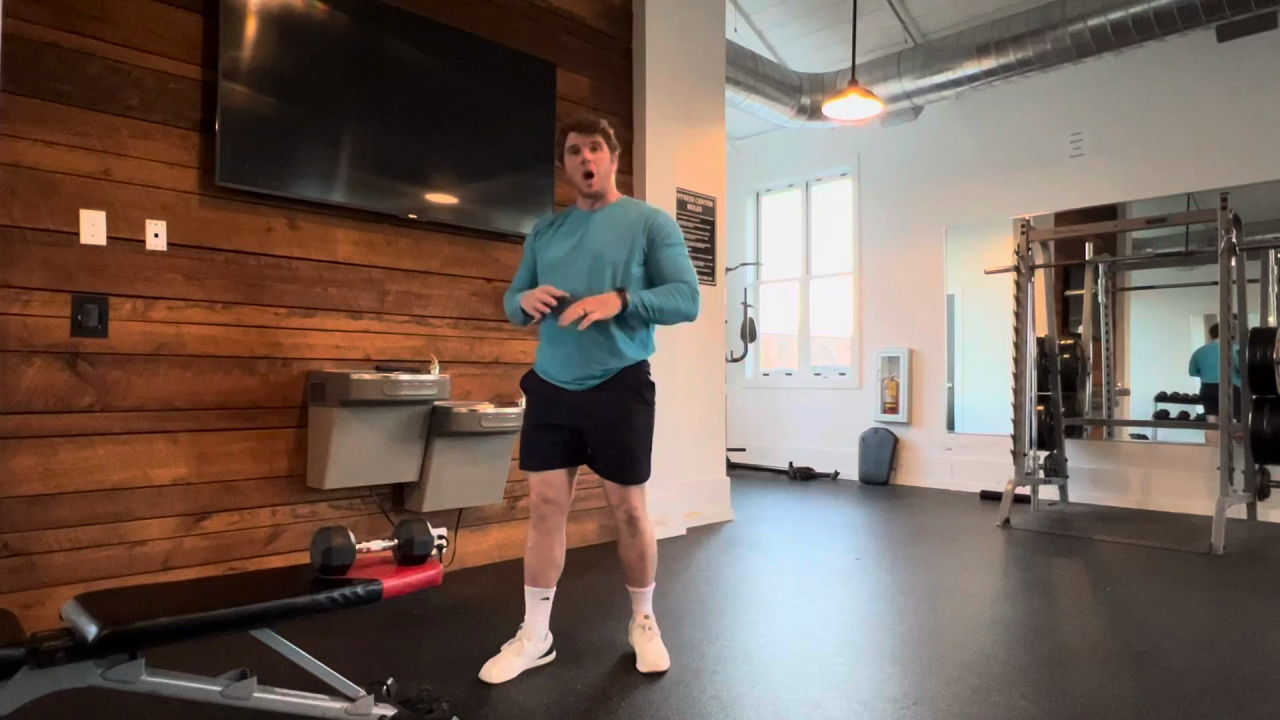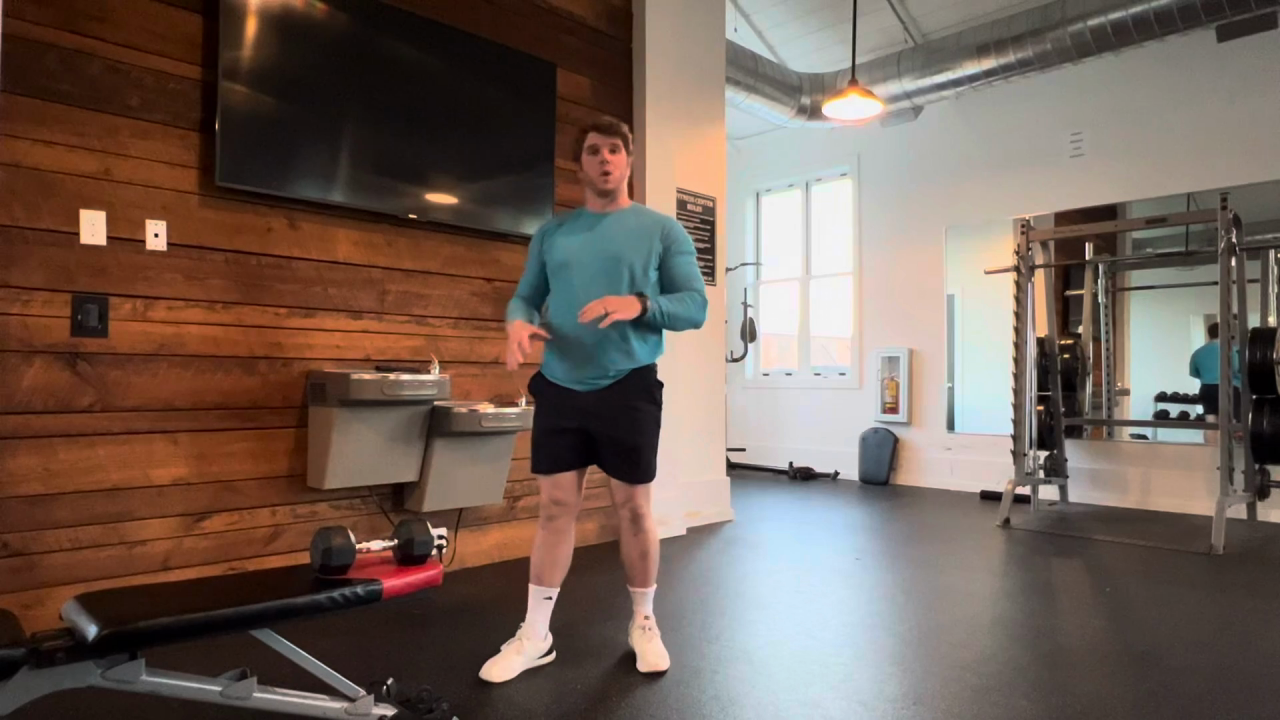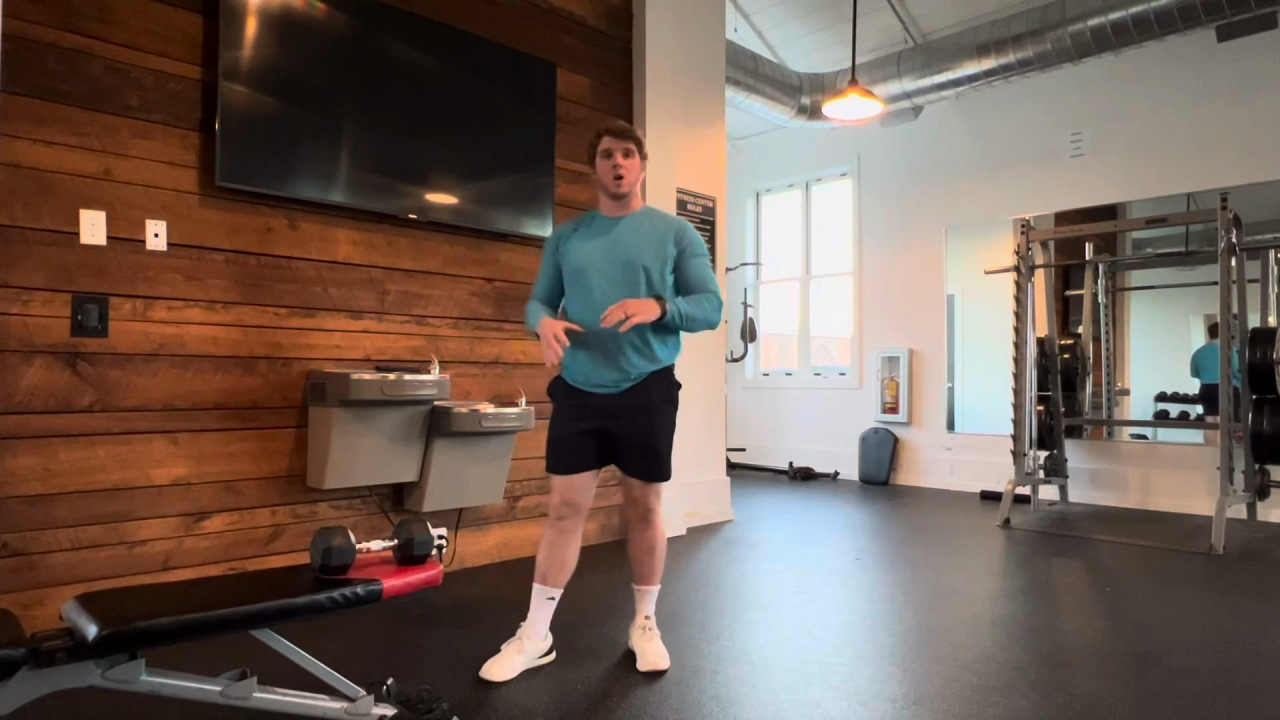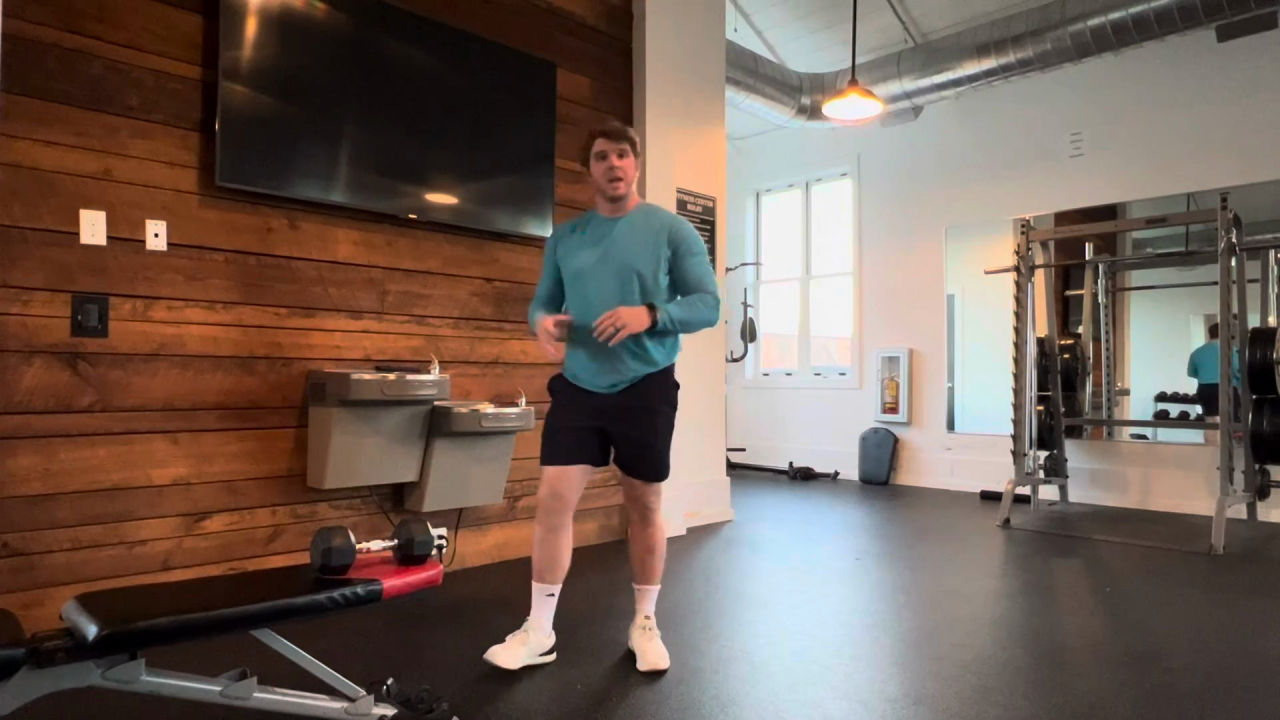
dt=0.4s
person 1, frame 1
left shoulder: (651, 223)
right shoulder: (544, 231)
left elbow: (686, 298)
right elbow: (513, 297)
left wrist: (618, 300)
right wrist: (524, 300)
left hip: (620, 385)
right hip: (551, 385)
left knee: (628, 509)
right knee: (544, 508)
left ankle: (643, 622)
right ankle: (535, 635)
person 1, frame 2
left shoulder: (662, 230)
right shoulder: (551, 233)
left elbow: (695, 306)
right elbow: (526, 296)
left wrist: (639, 304)
right wrist: (518, 322)
left hip: (629, 387)
right hip: (560, 388)
left knee: (634, 508)
right knee: (554, 509)
left ankle: (643, 624)
right ankle: (535, 635)
person 1, frame 3
left shoulder: (676, 232)
right shoulder: (566, 237)
left elbow: (710, 307)
right elbow: (539, 300)
left wrist: (659, 307)
right wrist: (545, 322)
left hip: (647, 388)
right hip: (578, 390)
left knee: (644, 508)
right knee: (565, 510)
left ankle: (644, 624)
right ankle: (535, 635)
person 1, frame 4
left shoulder: (672, 230)
right shoulder: (565, 238)
left elbow: (708, 305)
right elbow: (543, 301)
left wrist: (650, 315)
right wrist: (541, 321)
left hip: (646, 388)
right hip: (578, 388)
left knee: (644, 506)
right knee: (553, 501)
left ankle: (644, 624)
right ankle: (538, 631)
